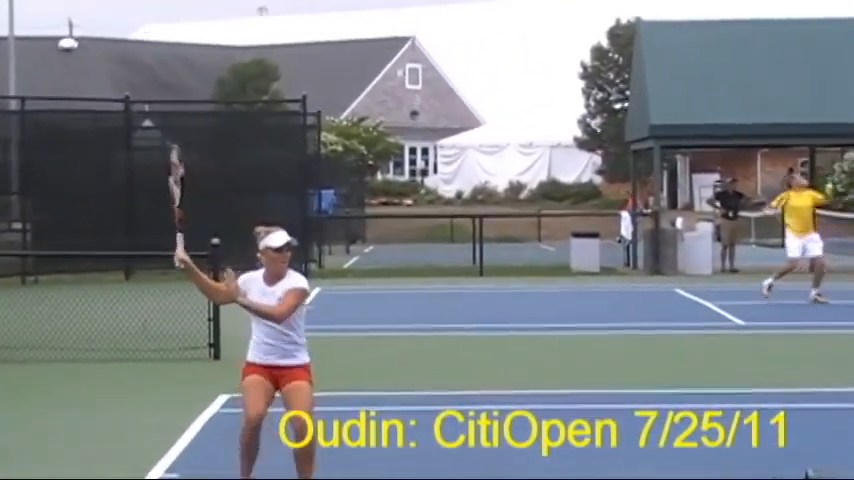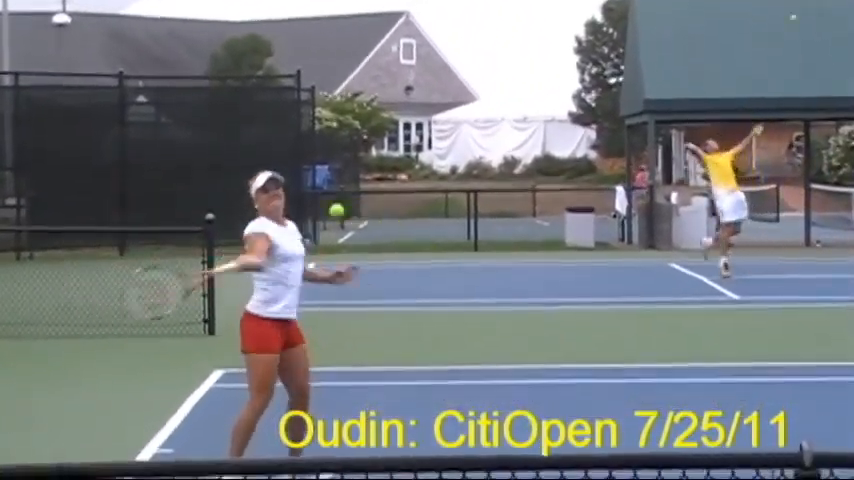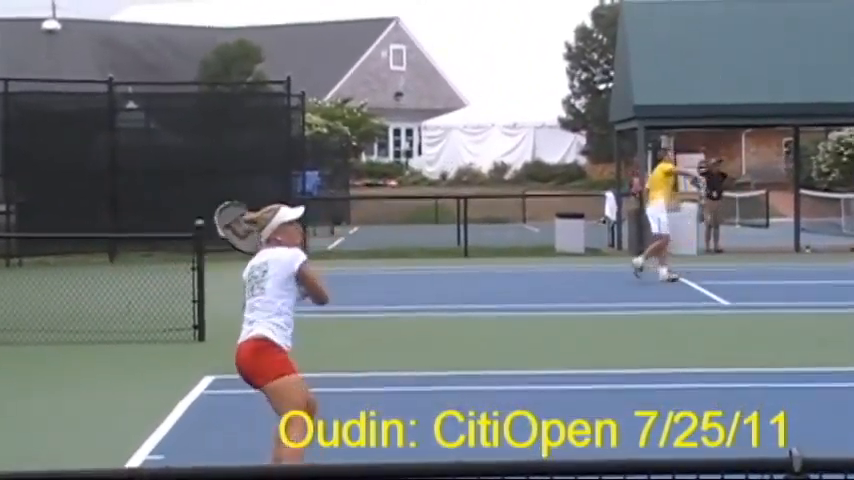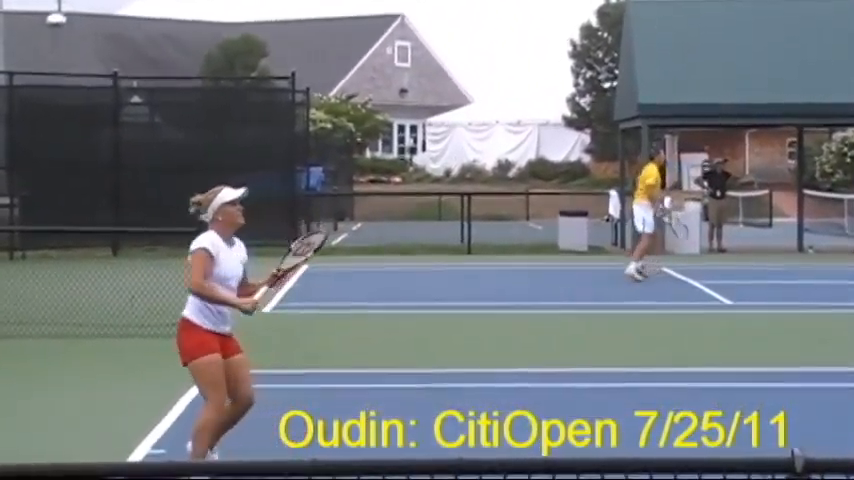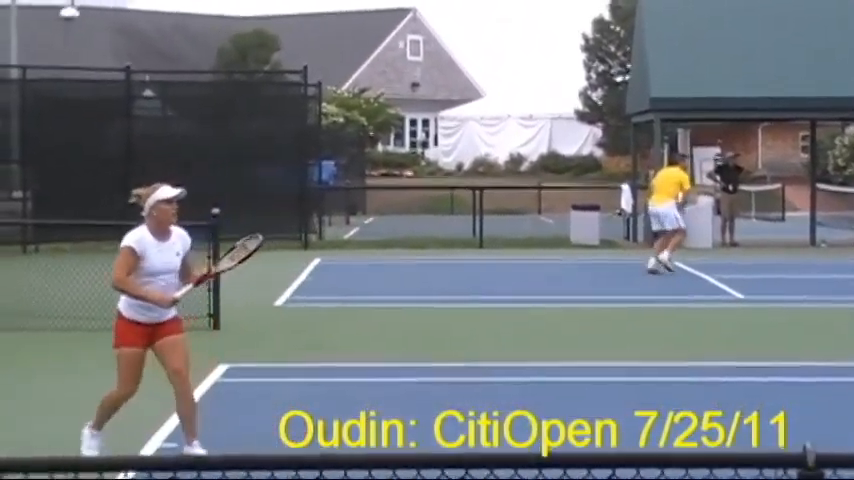
dt=0.5s
person 1, frame 1
left shoulder: (297, 283)
right shoulder: (250, 279)
left elbow: (279, 314)
right elbow: (218, 294)
left wrist: (242, 300)
right wrist: (190, 268)
left hip: (295, 366)
right hip: (258, 365)
left knee: (302, 426)
right knee: (253, 418)
person 1, frame 2
left shoulder: (290, 228)
right shoulder: (259, 228)
right elbow: (256, 260)
left wrist: (328, 277)
right wrist: (236, 264)
left hip: (287, 321)
right hip: (264, 322)
left knee: (301, 396)
right knee: (260, 401)
person 1, frame 3
left shoulder: (255, 265)
right shoulder: (292, 256)
right elbow: (321, 297)
right wrist: (303, 286)
left hip: (248, 352)
right hip: (266, 352)
left knee: (307, 407)
right knee: (301, 425)
person 1, frame 4
left shoulder: (237, 247)
right shoulder: (205, 244)
left elbow: (241, 291)
right elbow: (194, 285)
left wrist: (271, 281)
right wrist: (235, 301)
left hip: (222, 333)
right hip: (197, 331)
left knee: (244, 397)
right knee: (217, 403)
left ankle: (202, 446)
person 1, frame 5
left shoulder: (181, 237)
right shoulder: (135, 240)
left elbow: (186, 276)
right elbow: (118, 280)
left wrist: (199, 277)
right wrist: (154, 296)
left hip: (167, 320)
right hip: (132, 321)
left knee: (182, 378)
right knee: (126, 390)
left ankle: (192, 444)
right ankle: (93, 430)
person 2, frame 1
left shoulder: (811, 194)
right shoulder: (785, 196)
left elbow: (825, 200)
right elbow: (772, 207)
right wrist: (770, 209)
left hip: (810, 235)
right hip: (794, 235)
left knee: (820, 264)
right knee: (792, 265)
left ankle: (815, 292)
right ankle: (770, 282)
person 2, frame 2
left shoulder: (725, 156)
right shoulder: (708, 158)
left elbow: (741, 146)
right elbow: (696, 151)
left wrist: (753, 134)
right wrist: (691, 147)
left hip: (735, 194)
right hip: (722, 195)
left knee: (736, 228)
right knee: (727, 229)
left ankle: (711, 241)
right ankle: (724, 261)
person 2, frame 3
left shoulder: (656, 172)
right shoulder: (665, 167)
left elbow: (647, 189)
right elbow: (680, 170)
right wrist: (694, 175)
left hip: (656, 208)
right hip: (658, 208)
left knee: (662, 240)
right knee: (663, 239)
left ankle: (664, 272)
right ankle: (640, 260)
person 2, frame 4
left shoulder: (650, 169)
right shoulder: (652, 171)
right elbow: (649, 191)
left wrist: (657, 204)
right wrist: (656, 205)
left hip: (643, 206)
right hip: (643, 206)
left knee: (647, 238)
right knee: (646, 239)
left ankle: (637, 265)
right ankle: (633, 267)
person 2, frame 5
left shoulder: (661, 172)
right shoulder: (683, 175)
left elbow: (652, 189)
right elbow: (685, 197)
right wrist: (679, 206)
left hip: (653, 205)
right hip: (667, 205)
left knee: (662, 236)
right knee: (680, 233)
left ankle: (653, 262)
right ankle: (665, 255)
